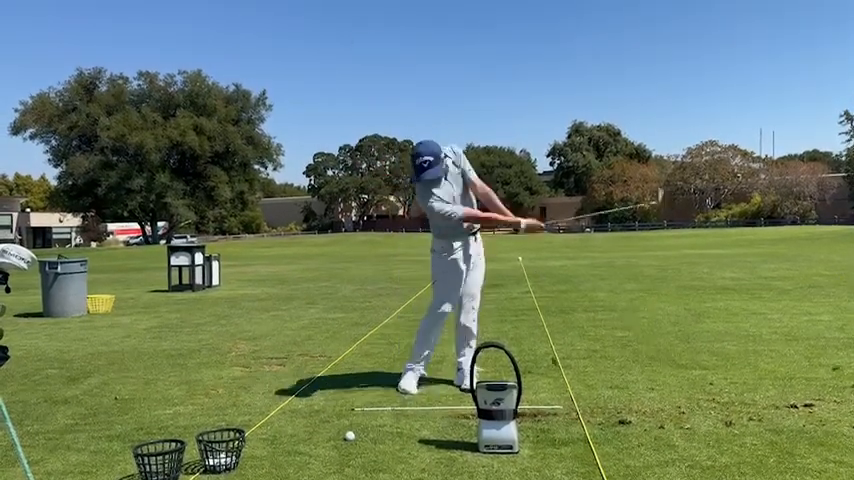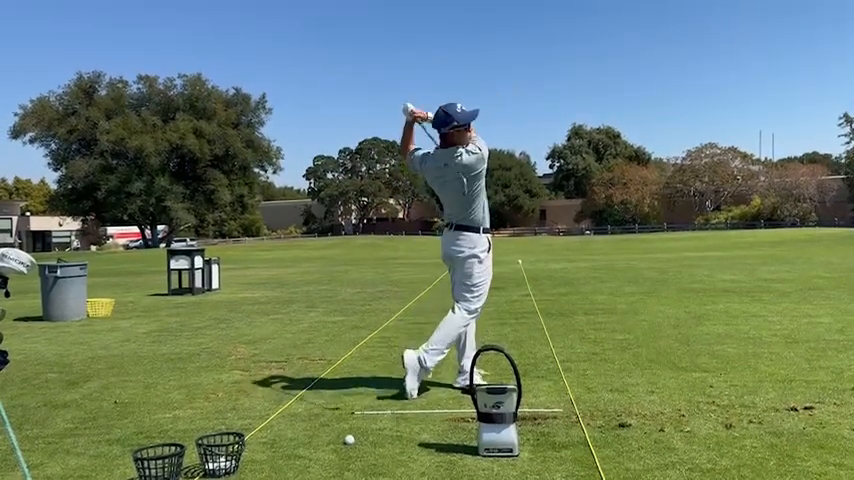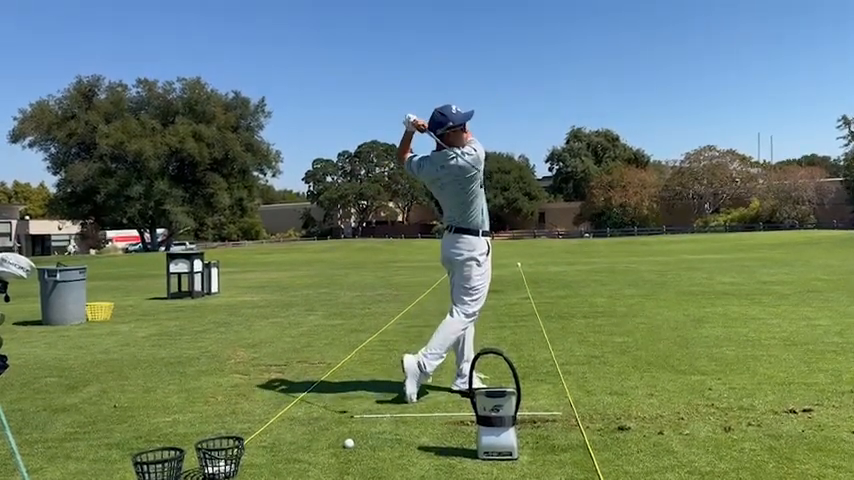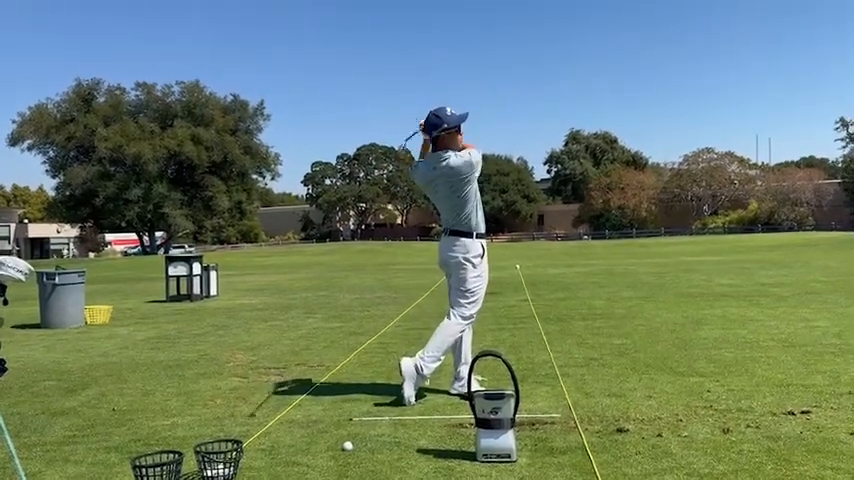
dt=0.5s
person 1, frame 1
left shoulder: (452, 154)
right shoulder: (428, 197)
left elbow: (480, 189)
right elbow: (472, 217)
left wrist: (510, 217)
right wrist: (517, 224)
left hip: (473, 242)
right hip: (448, 248)
left knee: (469, 307)
right knee: (442, 307)
left ankle: (465, 370)
right ankle: (414, 369)
person 1, frame 2
left shoulder: (428, 162)
right shoulder: (476, 157)
left elbow: (406, 150)
right elbow: (473, 138)
left wrist: (410, 121)
right wrist: (431, 118)
left hip: (452, 238)
right hip: (473, 242)
left knee: (465, 306)
right knee: (467, 308)
left ankle: (466, 374)
right ankle: (422, 360)
person 1, frame 3
left shoulder: (426, 166)
right shoulder: (472, 158)
left elbow: (403, 157)
right elbow: (470, 140)
left wrist: (410, 130)
right wrist: (432, 128)
left hip: (452, 241)
right hip: (473, 244)
left knee: (463, 309)
right knee: (465, 312)
left ankle: (465, 378)
right ankle: (421, 365)
person 1, frame 4
left shoulder: (422, 170)
right shoulder: (465, 162)
right elbow: (473, 151)
left wrist: (426, 140)
left hip: (449, 243)
right hip: (469, 247)
left knee: (462, 312)
right knee: (462, 315)
left ankle: (463, 380)
right ankle: (419, 367)
